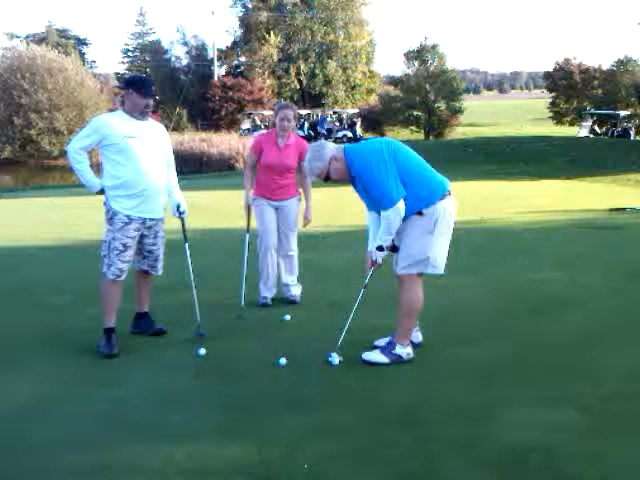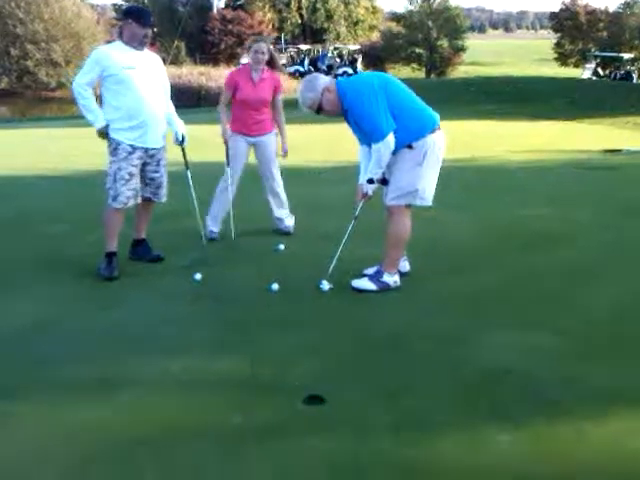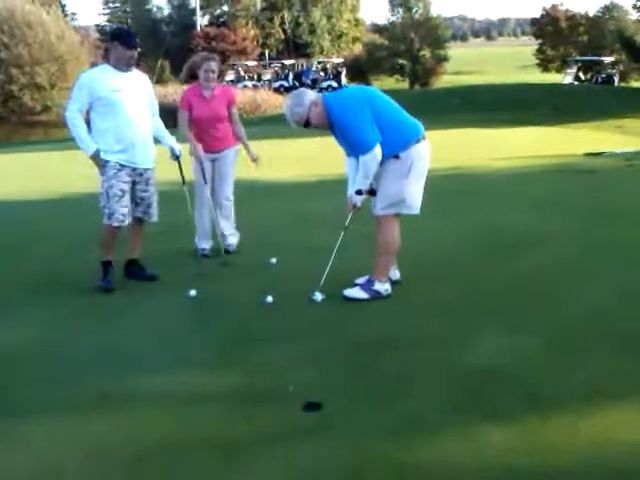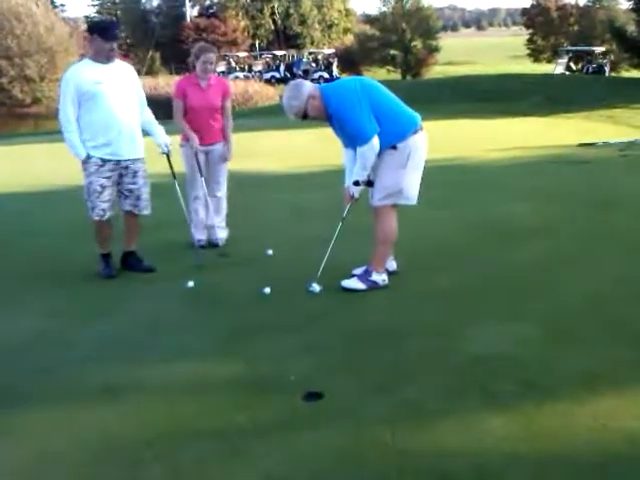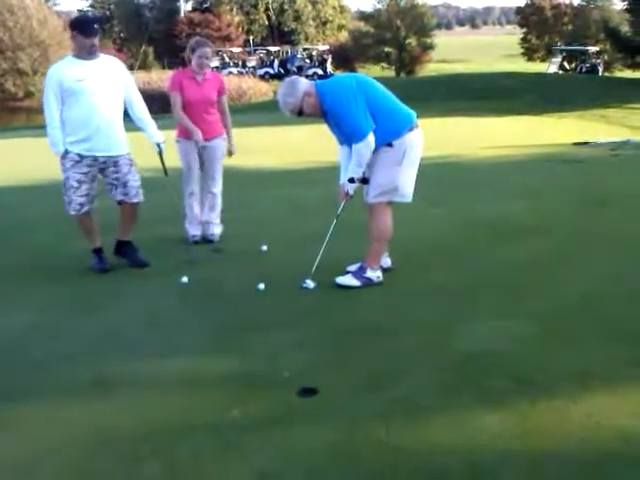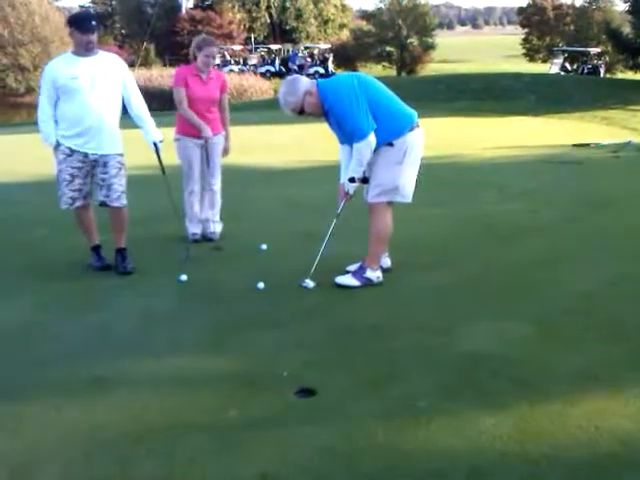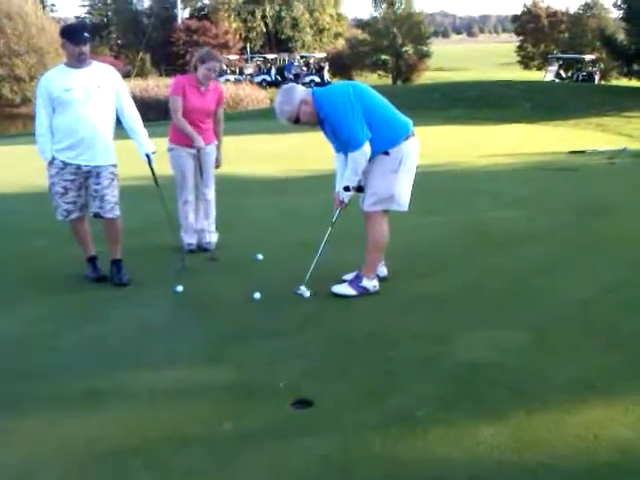
dt=0.4s
person 1, frame 1
left shoulder: (159, 129)
right shoulder: (106, 123)
left elbow: (169, 167)
right elbow: (74, 149)
left wrist: (177, 197)
right wrist: (94, 184)
left hip: (155, 212)
right hip: (123, 212)
left knee: (148, 267)
right knee: (114, 271)
left ankle: (141, 318)
right ankle: (109, 332)
person 1, frame 2
left shoulder: (155, 59)
right shoulder: (105, 55)
left elbow: (164, 97)
right elbow: (80, 86)
left wrist: (177, 124)
right wrist: (99, 122)
left hip: (156, 142)
right hip: (125, 141)
left knee: (150, 195)
right knee: (119, 199)
left ankle: (139, 244)
right ankle: (110, 256)
person 1, frame 3
left shoulder: (142, 79)
right shoulder: (92, 79)
left elbow: (152, 116)
right elbow: (72, 114)
left wrist: (169, 140)
right wrist: (90, 149)
left hip: (144, 161)
right hip: (114, 161)
left knee: (140, 216)
right knee: (115, 217)
left ankle: (133, 263)
right ankle: (106, 266)
person 1, frame 4
left shoulder: (127, 70)
right shoulder: (75, 75)
left elbow: (142, 108)
right elbow: (67, 117)
left wrist: (160, 135)
right wrist: (79, 153)
left hip: (133, 154)
right hip: (99, 157)
left knee: (136, 207)
right knee: (101, 212)
left ankle: (130, 255)
right ankle: (105, 258)
person 1, frame 5
left shoulder: (115, 65)
right shoulder: (58, 72)
left elbow: (135, 102)
right elbow: (52, 115)
left wrist: (153, 132)
right wrist: (60, 149)
left hip: (116, 149)
right hip: (78, 153)
left knee: (132, 198)
right knee: (82, 206)
left ankle: (124, 244)
right ankle: (97, 252)
person 1, frame 6
left shoulder: (114, 63)
right shoulder: (55, 68)
left elbow: (134, 100)
right elbow: (45, 109)
left wrist: (151, 131)
right wrist: (53, 141)
left hip: (109, 147)
right hip: (71, 148)
left knee: (116, 201)
right knee: (78, 202)
left ankle: (121, 252)
right ankle: (95, 250)
person 1, frame 7
left shoulder: (108, 74)
right shoulder: (49, 80)
left elbow: (128, 112)
right elbow: (43, 122)
left wrist: (144, 143)
right wrist: (48, 156)
left hip: (102, 159)
right hip: (65, 161)
left knee: (111, 212)
right knee: (75, 214)
left ankle: (117, 262)
right ankle: (91, 261)
person 2, frame 1
left shoulder: (366, 159)
right shoulder: (356, 166)
left elbow: (394, 207)
right elbow: (375, 208)
left wrist: (381, 246)
right wrist: (372, 247)
left hip: (431, 207)
right hip: (417, 210)
left knee: (408, 274)
right knee: (405, 272)
left ankle: (401, 346)
right ankle: (410, 331)
person 2, frame 2
left shoulder: (358, 93)
right shoulder: (349, 101)
left elbow: (384, 141)
right elbow: (367, 142)
left wrist: (371, 179)
right wrist: (364, 180)
left hip: (420, 142)
right hip: (408, 144)
left knee: (398, 206)
right knee: (396, 204)
left ankle: (389, 274)
right ankle: (398, 261)
person 2, frame 3
left shoulder: (344, 106)
right shoulder: (335, 113)
left elbow: (371, 152)
right elbow: (354, 153)
left wrist: (359, 190)
right wrist: (352, 192)
left hip: (406, 151)
right hip: (394, 153)
left knee: (386, 215)
right knee: (384, 214)
left ankle: (380, 283)
right ankle: (389, 270)
person 2, frame 4
left shoulder: (342, 98)
right shoulder: (332, 104)
left elbow: (369, 143)
right elbow: (351, 144)
left wrist: (357, 182)
right wrist: (349, 183)
left hip: (404, 142)
right hip: (391, 144)
left knee: (384, 205)
right knee: (381, 204)
left ankle: (377, 273)
right ankle: (385, 261)
person 2, frame 5
left shoulder: (338, 94)
right shoulder: (328, 101)
left elbow: (364, 140)
right elbow: (346, 141)
left wrist: (352, 179)
right wrist: (344, 180)
left hip: (399, 139)
right hip: (386, 141)
left knee: (379, 202)
right knee: (377, 200)
left ankle: (371, 270)
right ankle: (380, 257)
person 2, frame 6
left shoulder: (339, 93)
right shoulder: (329, 100)
left elbow: (365, 140)
right elbow: (347, 141)
left wrist: (353, 178)
right wrist: (344, 180)
left hip: (400, 139)
right hip: (387, 141)
left knee: (379, 202)
right knee: (377, 200)
left ankle: (371, 270)
right ankle: (380, 257)
person 2, frame 7
left shoulder: (334, 102)
right shoulder: (325, 107)
left elbow: (360, 149)
right elbow: (343, 149)
left wrist: (348, 187)
right wrist: (339, 188)
left hip: (395, 147)
right hip: (383, 150)
left knee: (375, 211)
right knee: (373, 209)
left ankle: (368, 279)
right ankle: (376, 266)
person 3, frame 1
left shoulder: (301, 145)
right shoulder: (261, 140)
left elbow: (305, 177)
right elbow: (249, 168)
left wrist: (308, 206)
right wrist: (248, 193)
left hip: (289, 200)
right hip: (263, 199)
left knee: (288, 246)
right knee: (267, 244)
left ankle: (291, 288)
right ankle: (266, 292)
person 3, frame 2
left shoulder: (274, 79)
right shoulder: (235, 76)
left elbow: (278, 111)
right elbow: (223, 105)
left wrist: (283, 139)
right wrist: (226, 126)
left hip: (265, 135)
right hip: (238, 136)
left knee: (273, 179)
right knee: (230, 179)
left ankle: (284, 220)
right ankle: (213, 224)
person 3, frame 3
left shoulder: (227, 93)
right shoulder: (188, 95)
left elbow: (236, 123)
right elbow: (183, 125)
left wrist: (248, 148)
right wrist: (194, 144)
left hip: (226, 150)
right hip: (202, 152)
left knee: (224, 195)
right knee: (203, 196)
left ankle: (229, 238)
right ankle: (203, 242)
person 3, frame 4
left shoulder: (223, 84)
right shoulder: (183, 84)
left elbow: (227, 117)
right elbow: (178, 116)
left wrist: (228, 145)
right wrist: (191, 135)
left hip: (217, 144)
right hip: (192, 144)
left knee: (217, 189)
right knee: (196, 190)
left ankle: (217, 231)
right ankle: (199, 233)
person 3, frame 5
left shoulder: (217, 79)
right shoulder: (178, 77)
left elbow: (224, 112)
right elbow: (176, 110)
left wrist: (230, 139)
right wrist: (194, 130)
left hip: (215, 139)
right hip: (188, 139)
left knee: (213, 185)
right knee: (192, 185)
left ankle: (211, 227)
right ankle: (193, 229)
person 3, frame 6
left shoulder: (220, 78)
right shoulder: (182, 73)
left elbow: (224, 110)
right elbow: (182, 107)
left wrist: (227, 138)
right wrist: (202, 127)
left hip: (214, 136)
right hip: (188, 137)
left knee: (213, 182)
right knee: (192, 183)
left ankle: (211, 225)
right ankle: (193, 227)
person 3, frame 7
left shoulder: (217, 90)
right shoulder: (180, 83)
left elbow: (218, 122)
right elbow: (176, 116)
left wrist: (219, 150)
right wrist: (195, 137)
left hip: (207, 146)
right hip: (181, 146)
left knee: (207, 192)
right knee: (186, 193)
left ankle: (207, 235)
right ankle: (189, 238)
